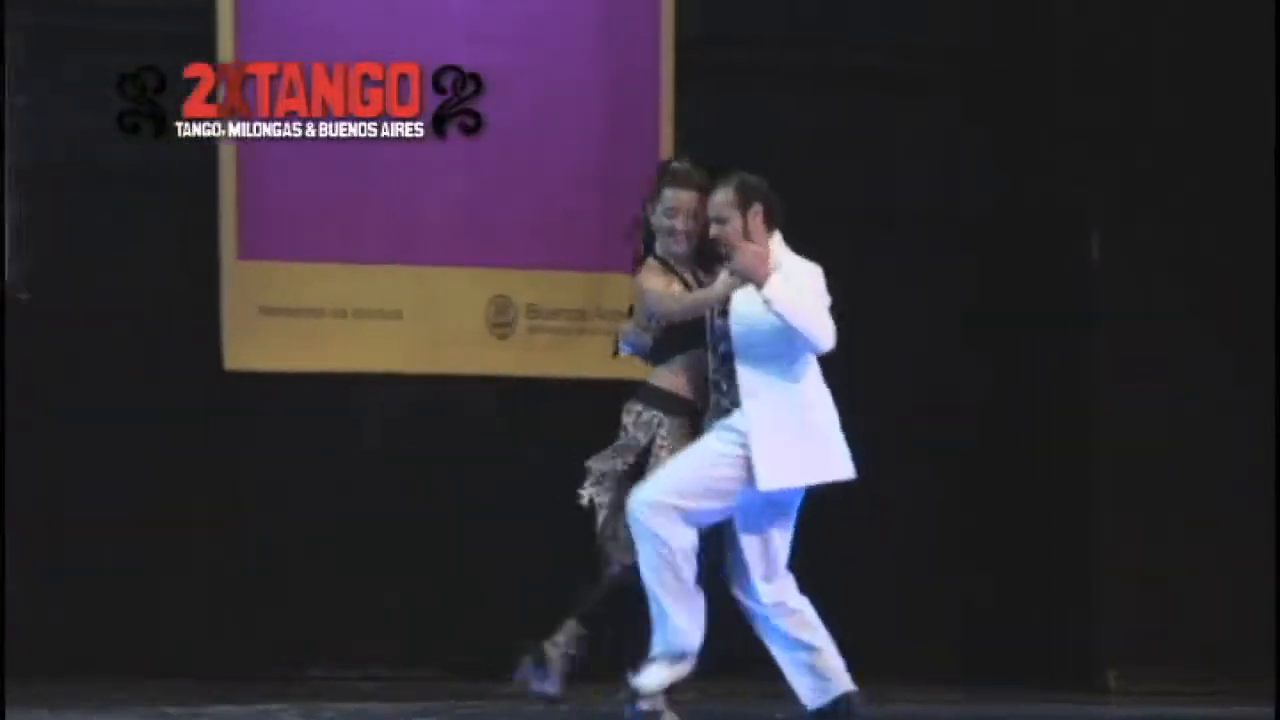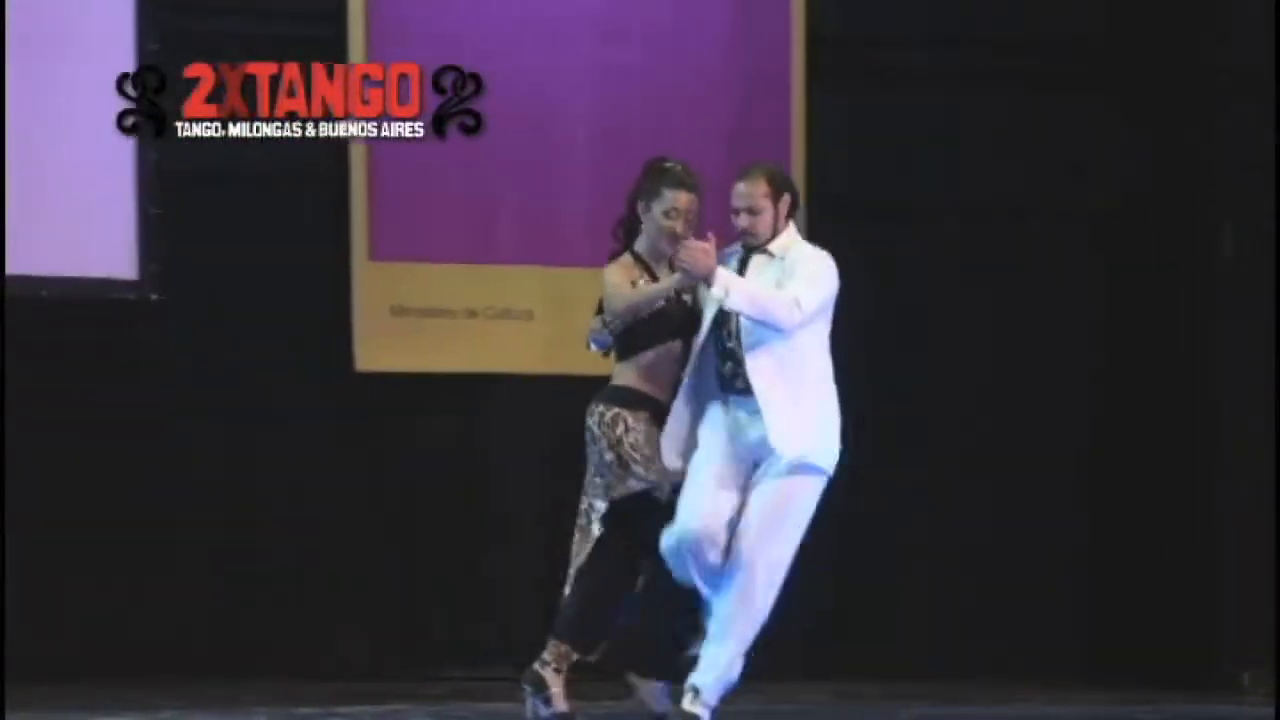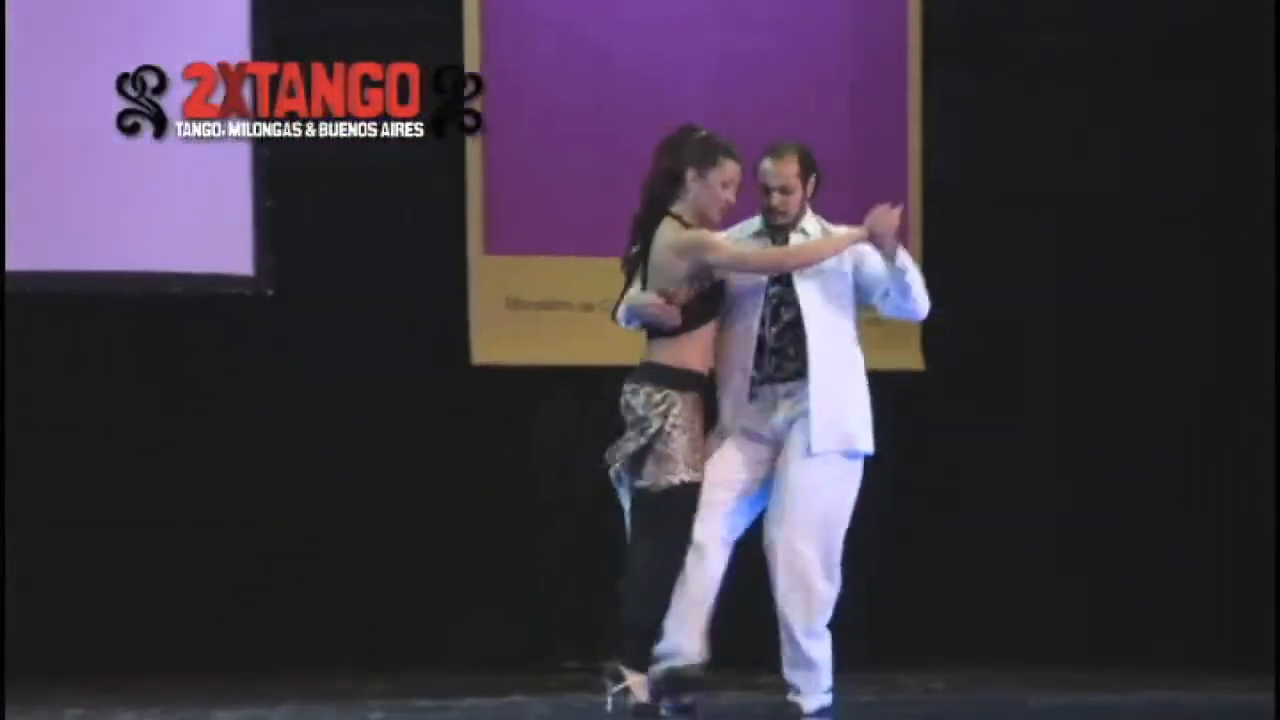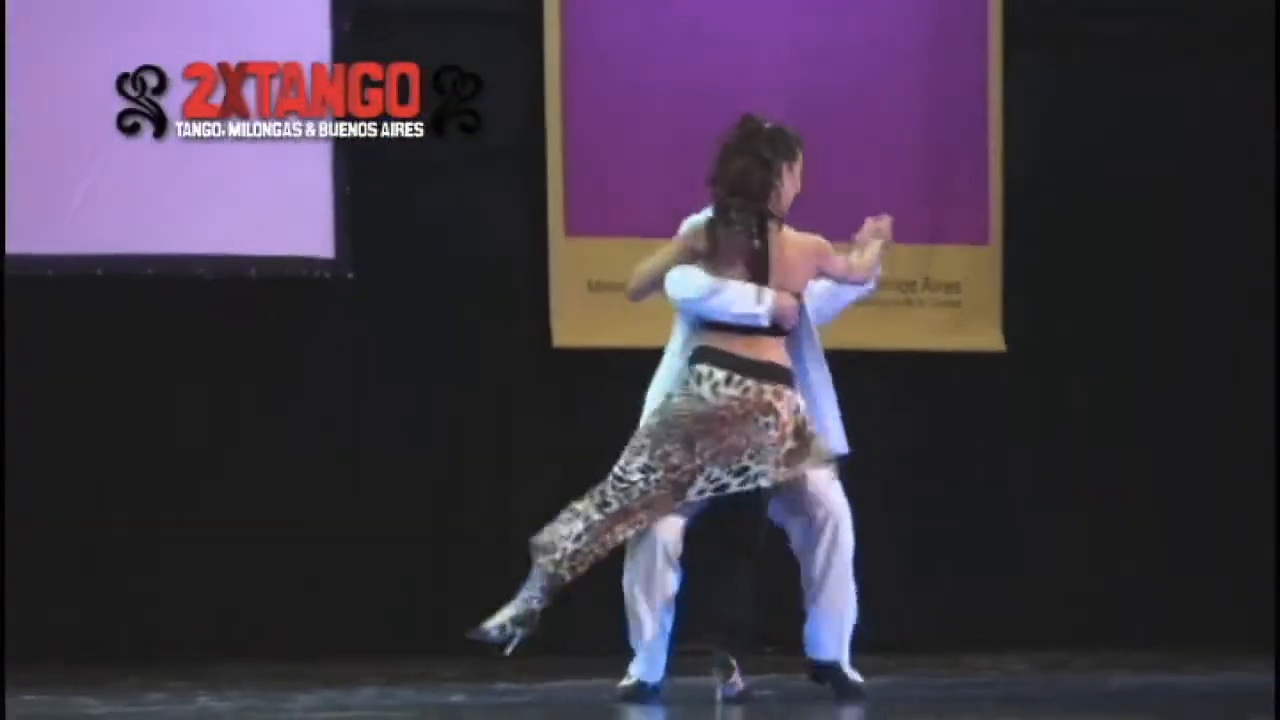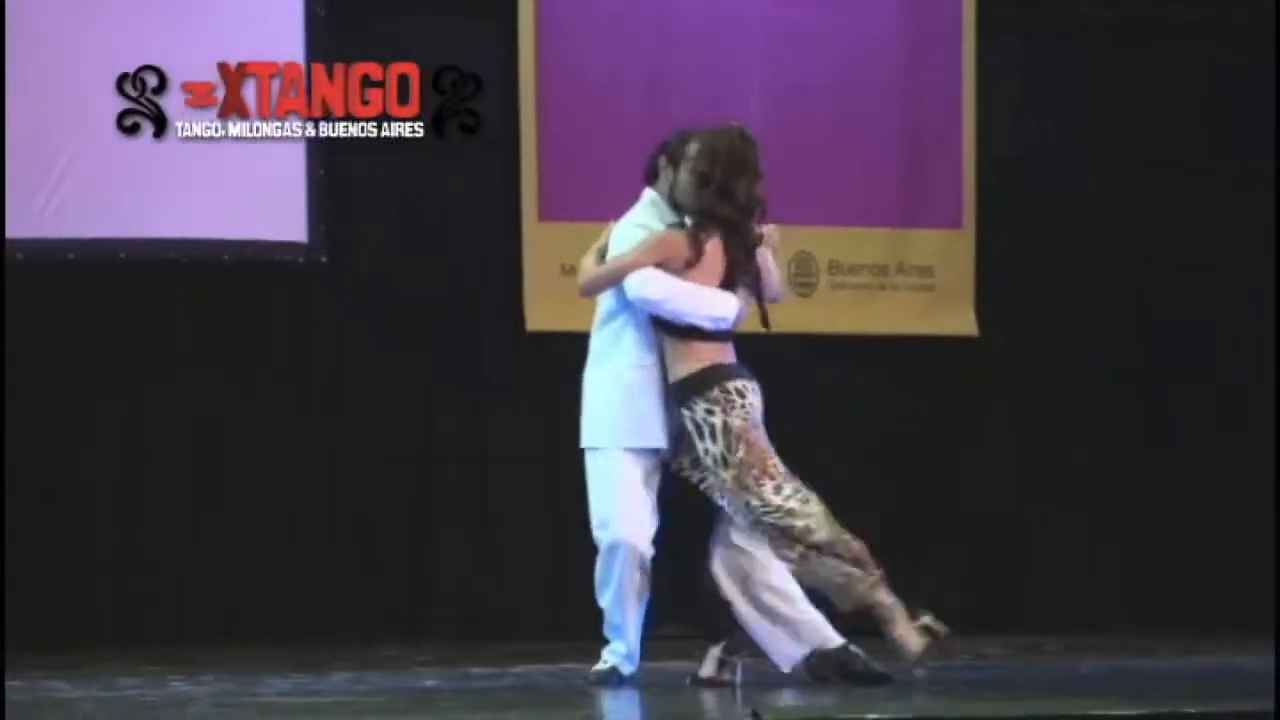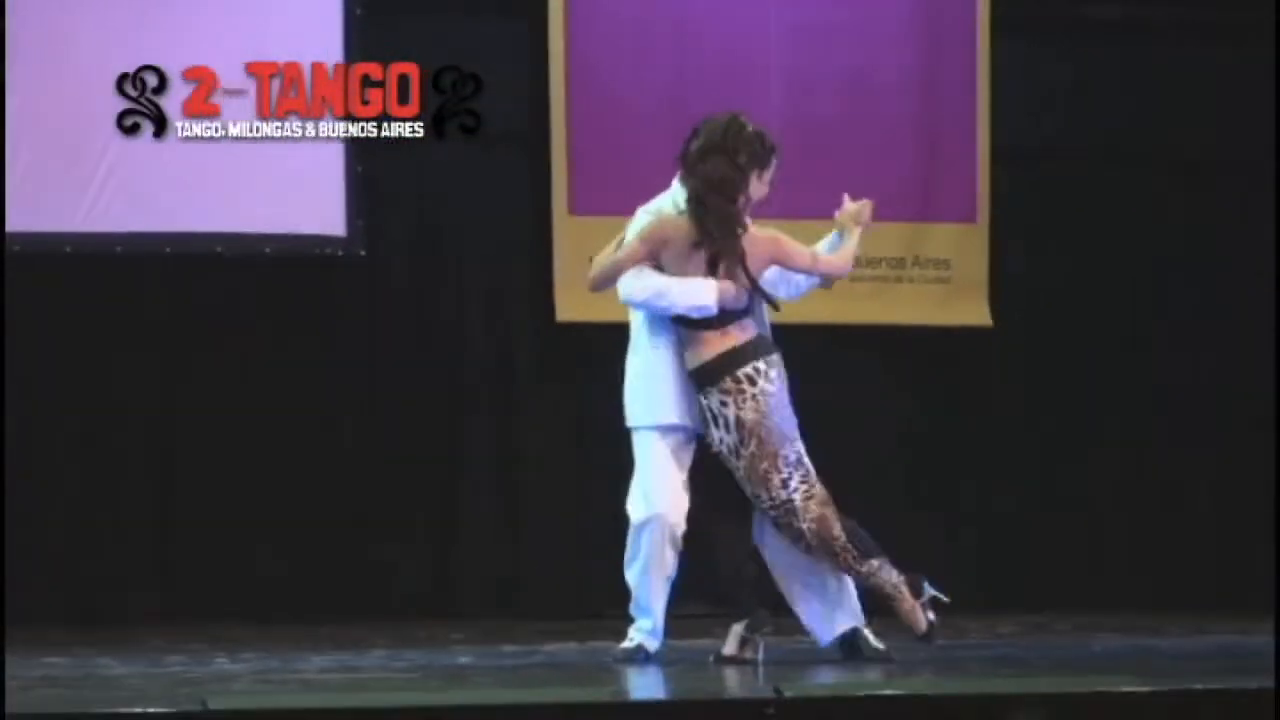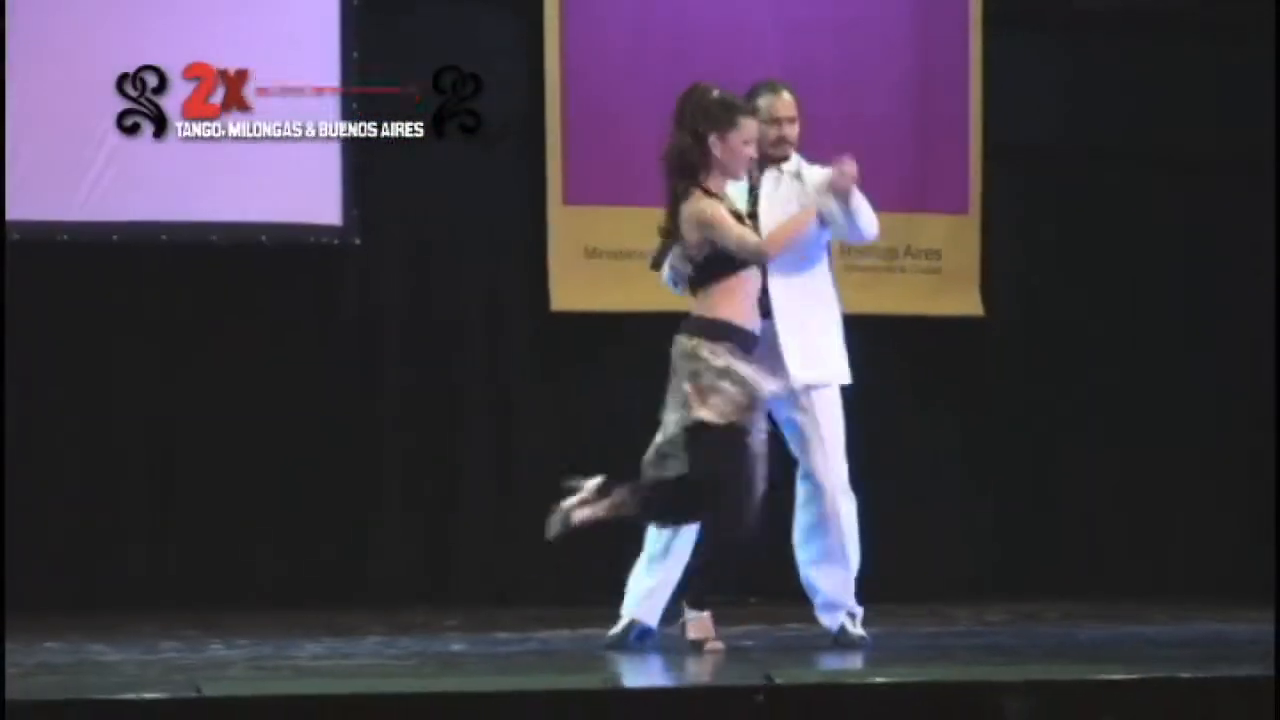
dt=0.4s
person 1, frame 1
left shoulder: (696, 269)
right shoulder: (652, 279)
right elbow: (683, 308)
right wrist: (735, 281)
left hip: (683, 421)
right hip: (660, 422)
left knee: (640, 547)
left ankle: (563, 645)
person 1, frame 2
left shoulder: (678, 273)
right shoulder: (620, 271)
right elbow: (624, 307)
right wrist: (679, 280)
left hip: (660, 422)
right hip: (624, 417)
left knee: (610, 554)
left ankle: (553, 670)
right ankle: (651, 673)
person 1, frame 3
left shoulder: (667, 237)
right shoulder: (689, 244)
right elbow: (783, 261)
right wrist: (864, 233)
left hip: (657, 393)
right hip: (668, 399)
left knee: (664, 536)
right knee: (665, 539)
person 1, frame 4
left shoulder: (706, 236)
right shoulder: (801, 247)
right elbow: (860, 271)
left wrist: (666, 252)
right wrist: (874, 239)
left hip: (708, 385)
right hip: (771, 399)
left knee: (619, 498)
left ankle: (525, 607)
person 1, frame 5
left shoulder: (672, 245)
right shoulder: (746, 251)
left elbow: (588, 283)
right elbow: (771, 285)
left wrist: (598, 250)
left hip: (710, 405)
right hip: (728, 394)
left knee: (789, 516)
left ankle: (889, 612)
person 1, frame 6
left shoulder: (669, 228)
right shoulder: (761, 239)
left elbow: (597, 280)
right elbow: (834, 266)
left wrist: (621, 244)
right wrist: (851, 227)
left hip: (725, 390)
right hip: (759, 374)
left knee: (792, 503)
person 1, frame 7
left shoulder: (707, 206)
right shoulder: (704, 209)
left elbow: (682, 263)
right elbow: (763, 249)
right wrist: (822, 200)
left hip: (723, 356)
right hip: (718, 357)
right knee: (731, 496)
left ankle: (608, 495)
person 2, frame 1
left shoulder: (797, 272)
right shoulder: (732, 281)
left elbow: (821, 336)
left wrist: (767, 282)
left hip: (769, 436)
right hip: (748, 434)
left knee: (650, 504)
right knee: (761, 584)
left ankle: (677, 644)
person 2, frame 2
left shoulder: (814, 265)
right shoulder: (730, 262)
left elbow: (787, 314)
right elbow: (693, 330)
left wrist: (717, 277)
left hip: (797, 428)
right hip: (730, 419)
left knee: (753, 559)
right knee: (694, 533)
person 2, frame 3
left shoulder: (842, 248)
right shoulder: (727, 247)
left elbow: (912, 305)
right elbow: (656, 291)
left wrist: (890, 251)
right wrist: (637, 306)
left hip: (824, 413)
right hip: (753, 413)
left knee: (799, 549)
right knee: (704, 523)
right ankle: (679, 654)
person 2, frame 4
right shoulder: (706, 232)
left elbow: (818, 306)
right elbow: (685, 286)
right wrist: (766, 303)
left knee: (827, 512)
right knee: (655, 537)
left ankle: (828, 657)
right ankle: (647, 668)
person 2, frame 5
right shoulder: (636, 229)
right elbow: (648, 289)
right wrist: (726, 308)
right hip: (627, 411)
right knee: (627, 537)
left ankle: (813, 642)
right ankle: (621, 653)
person 2, frame 6
right shoulder: (659, 217)
left elbow: (786, 282)
right elbow: (634, 286)
left wrist: (842, 239)
right wrist: (712, 292)
right hip: (668, 393)
right knee: (658, 513)
left ankle: (844, 623)
right ankle: (645, 629)
person 2, frame 7
left shoulder: (817, 183)
right shoulder: (720, 195)
left elbow: (860, 230)
right elbow: (681, 270)
left wrist: (850, 196)
right wrist: (678, 264)
left hip: (804, 358)
left knee: (827, 483)
left ankle: (841, 613)
right ankle: (642, 609)
